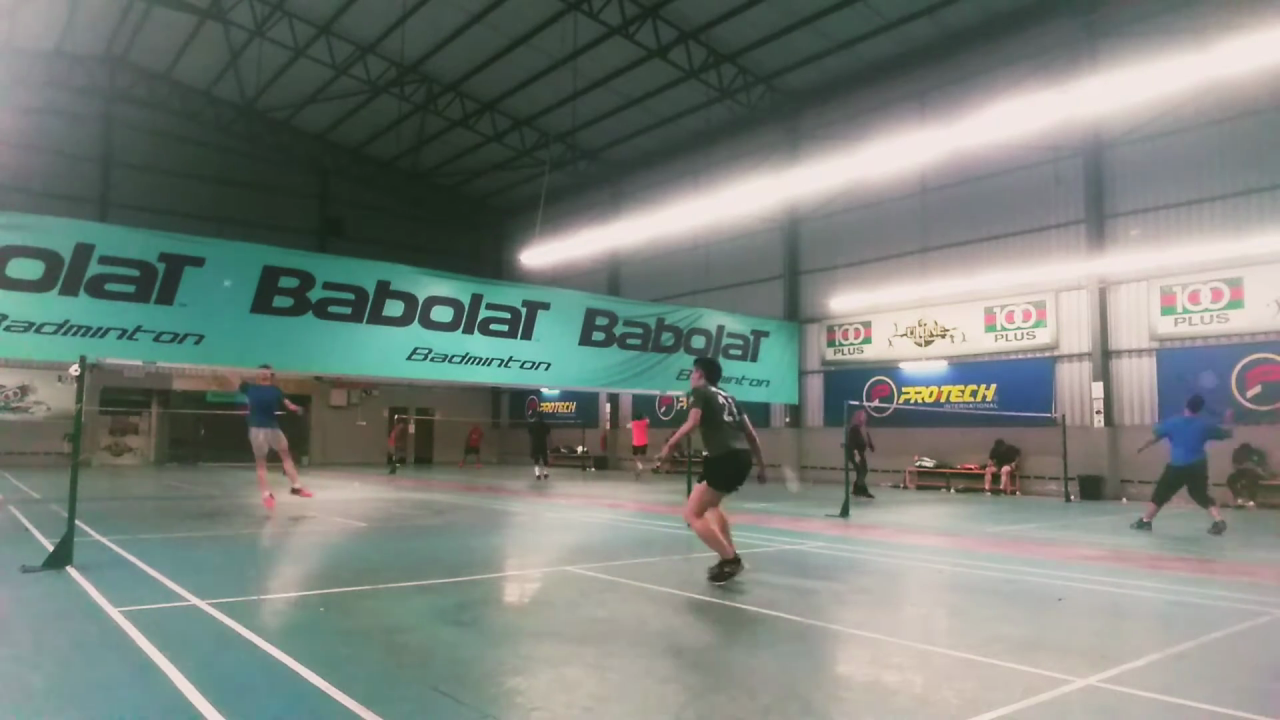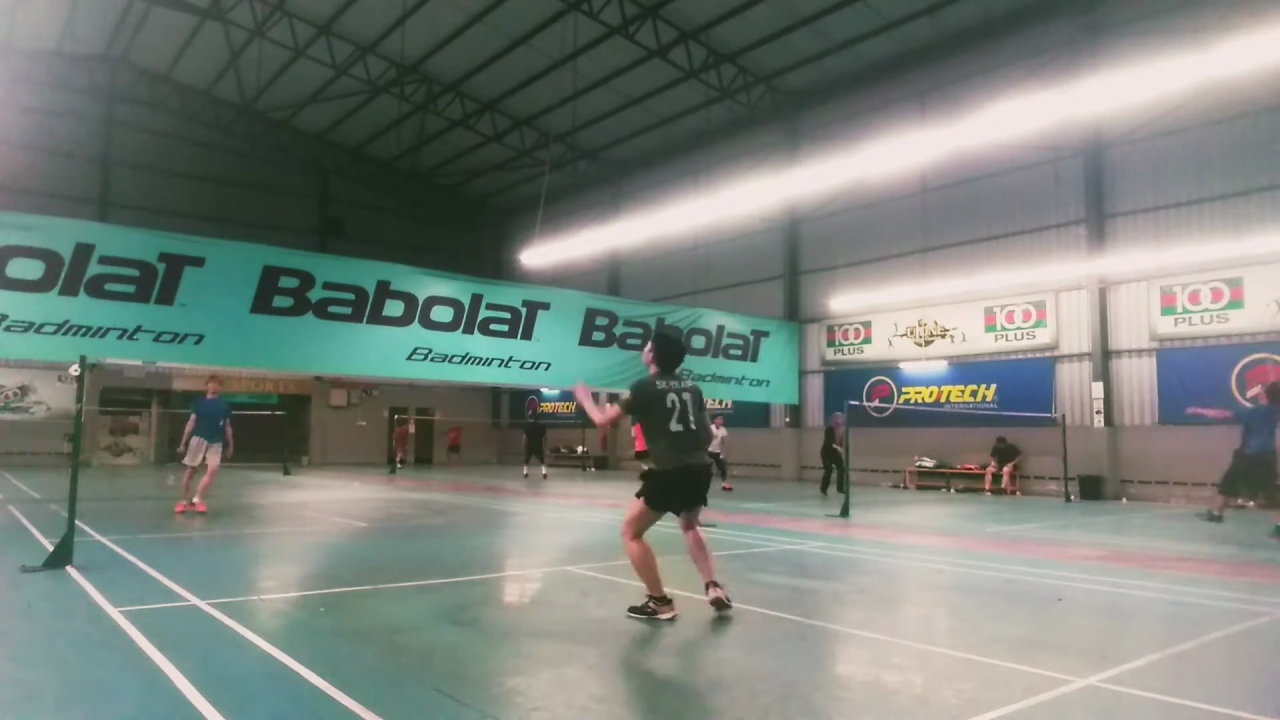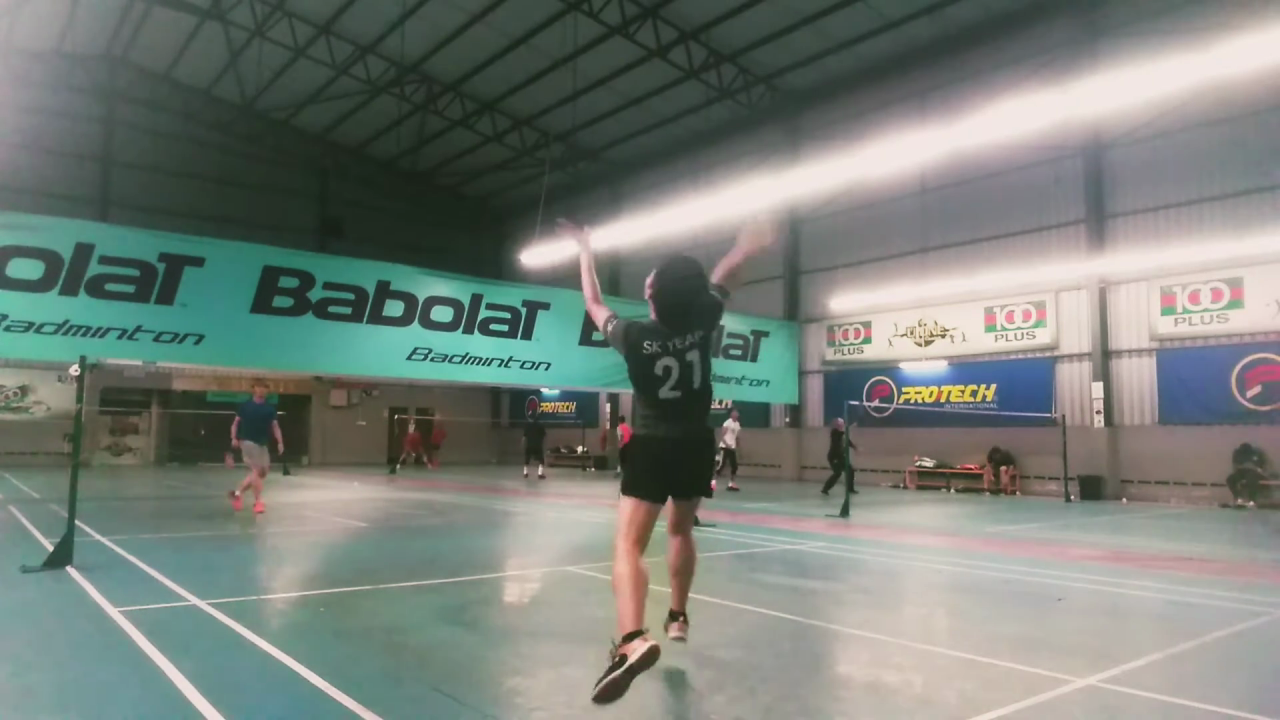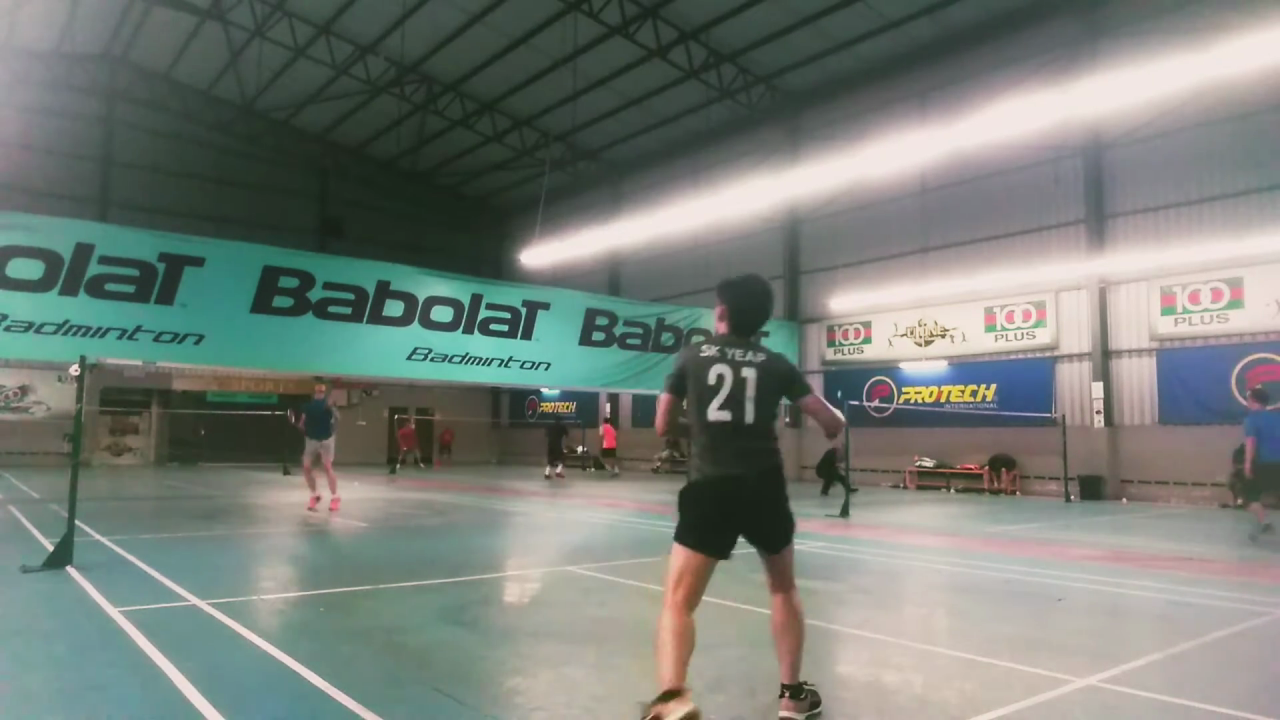
dt=0.5s
person 1, frame 1
left shoulder: (699, 391)
right shoulder: (727, 398)
left elbow: (692, 423)
right elbow: (751, 435)
left wrist: (668, 446)
right wrist: (761, 466)
left hip: (724, 458)
right hip: (742, 457)
left knee: (692, 514)
right knee: (712, 506)
left ankle: (729, 560)
right ankle: (730, 557)
person 1, frame 2
left shoulder: (644, 388)
right shoulder: (691, 388)
left elbow: (604, 420)
right elbow: (706, 432)
left wrist: (585, 399)
left hip: (666, 474)
right hip: (698, 470)
left knee: (631, 533)
right knee: (691, 530)
left ankle: (660, 601)
right ankle: (714, 587)
person 1, frame 3
left shoulder: (634, 336)
right shoulder: (703, 319)
left elbow: (594, 305)
right elbow: (726, 270)
left wrist: (586, 253)
right wrist: (751, 240)
left hip: (652, 451)
right hip: (697, 448)
left knee: (627, 548)
right knee: (681, 530)
left ankle: (632, 641)
right ankle: (678, 617)
person 1, frame 4
left shoulder: (692, 357)
right shoulder: (777, 364)
left elbow: (663, 426)
right elbow: (832, 423)
right wrist: (833, 425)
left hip: (710, 487)
right hip: (764, 487)
left knee: (677, 602)
right knee: (783, 589)
